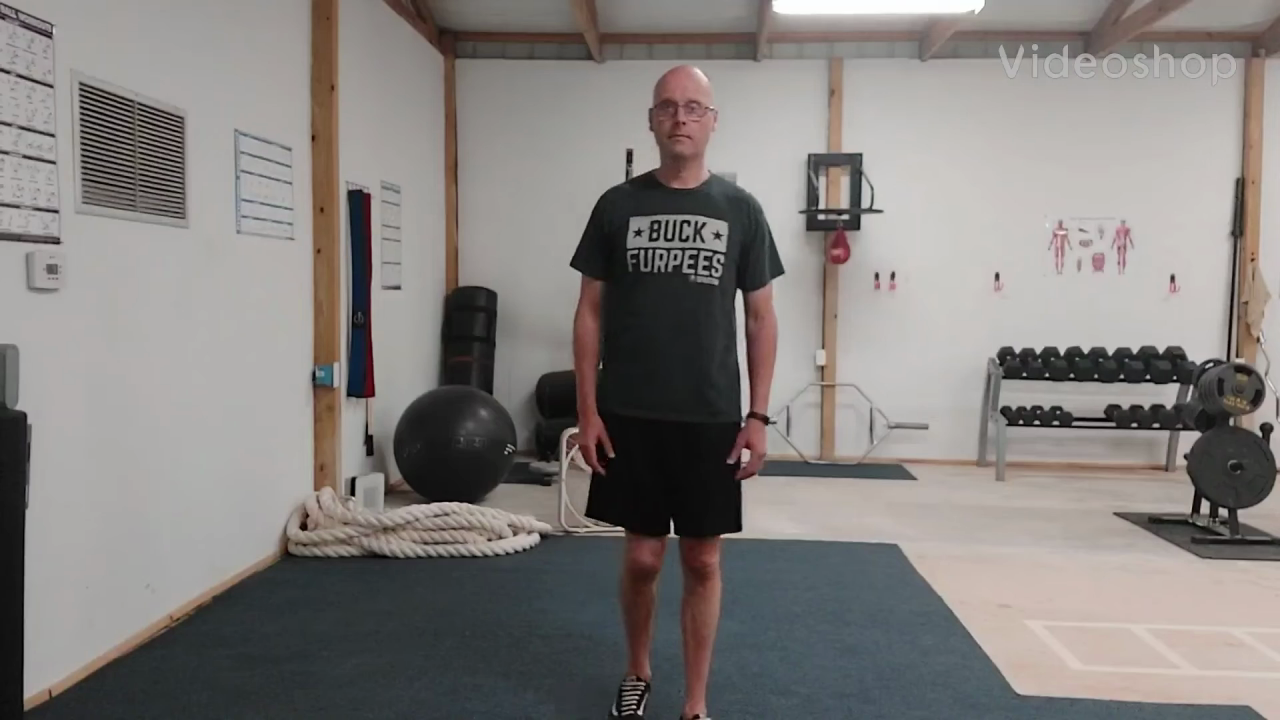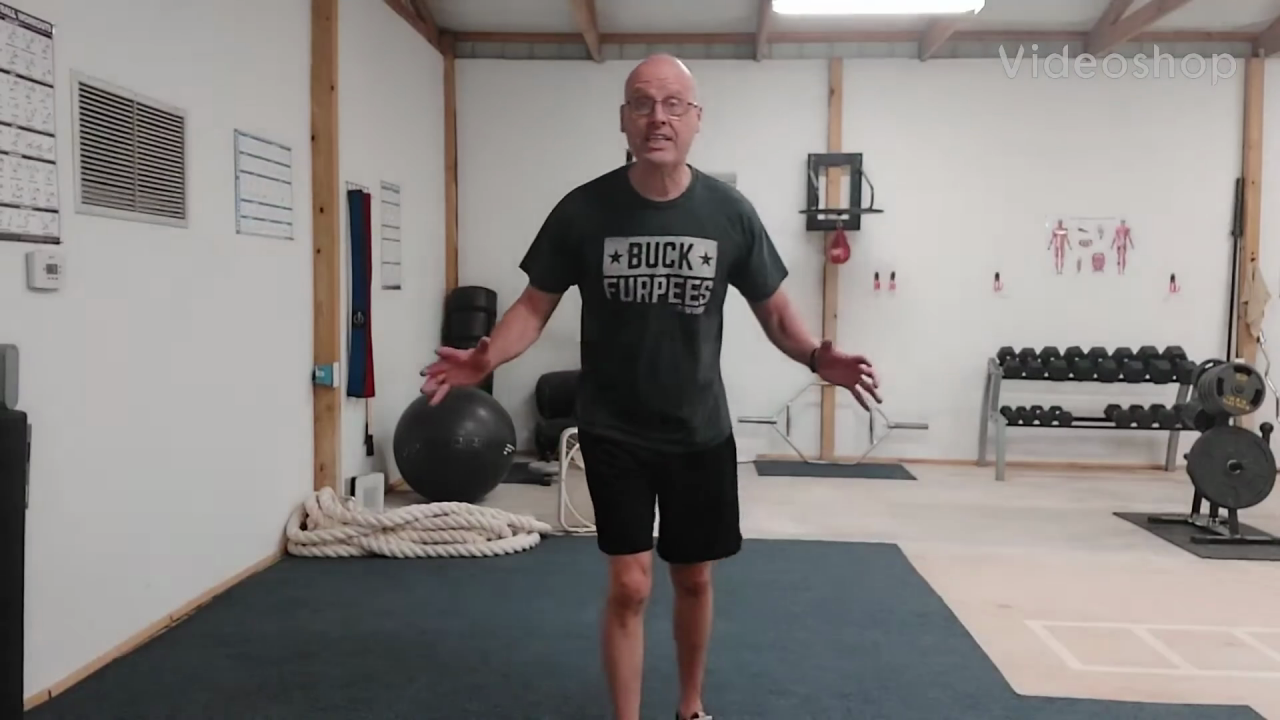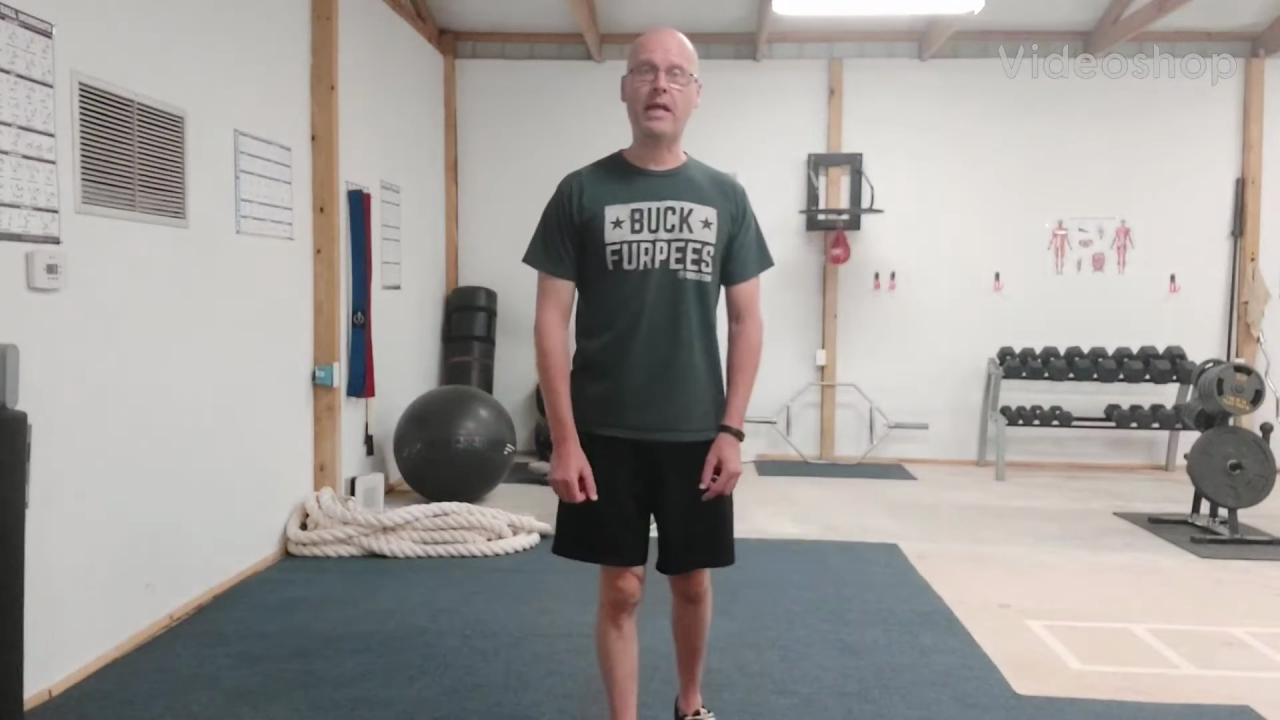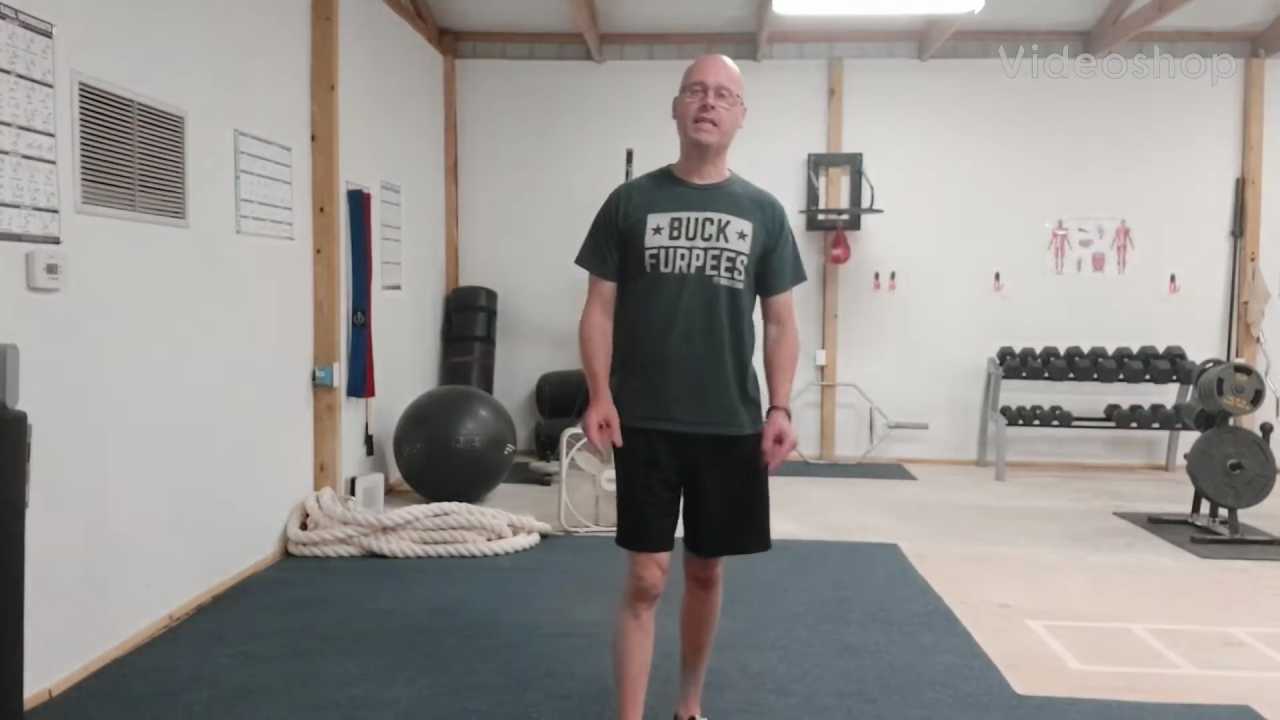
dt=1s
person 1, frame 1
left shoulder: (740, 209)
right shoulder: (617, 205)
left elbow: (760, 316)
right elbow: (591, 309)
left wrist: (757, 414)
right wrist: (586, 409)
left hip: (711, 417)
right hip: (631, 415)
left knee: (702, 561)
right knee: (642, 558)
person 1, frame 2
left shoulder: (730, 212)
right shoulder: (583, 211)
left elbow: (774, 310)
right elbow: (535, 304)
left wrist: (818, 357)
right wrist: (486, 357)
left hip: (700, 433)
right hip: (614, 433)
left knee: (694, 578)
right knee: (630, 585)
person 1, frame 3
left shoulder: (725, 196)
right shoulder: (581, 192)
left elbow: (745, 321)
right elbow: (551, 320)
left wrist: (731, 430)
right wrist: (565, 439)
left hip: (696, 434)
right hip: (606, 433)
left knee: (692, 582)
right knee: (620, 588)
person 1, frame 4
left shoulder: (763, 211)
right shoulder: (630, 202)
left elbow: (781, 321)
right elbow: (600, 306)
left wrist: (780, 407)
right wrist: (599, 396)
left hip: (730, 425)
right hip: (646, 424)
left knee: (706, 572)
right knee: (645, 579)
